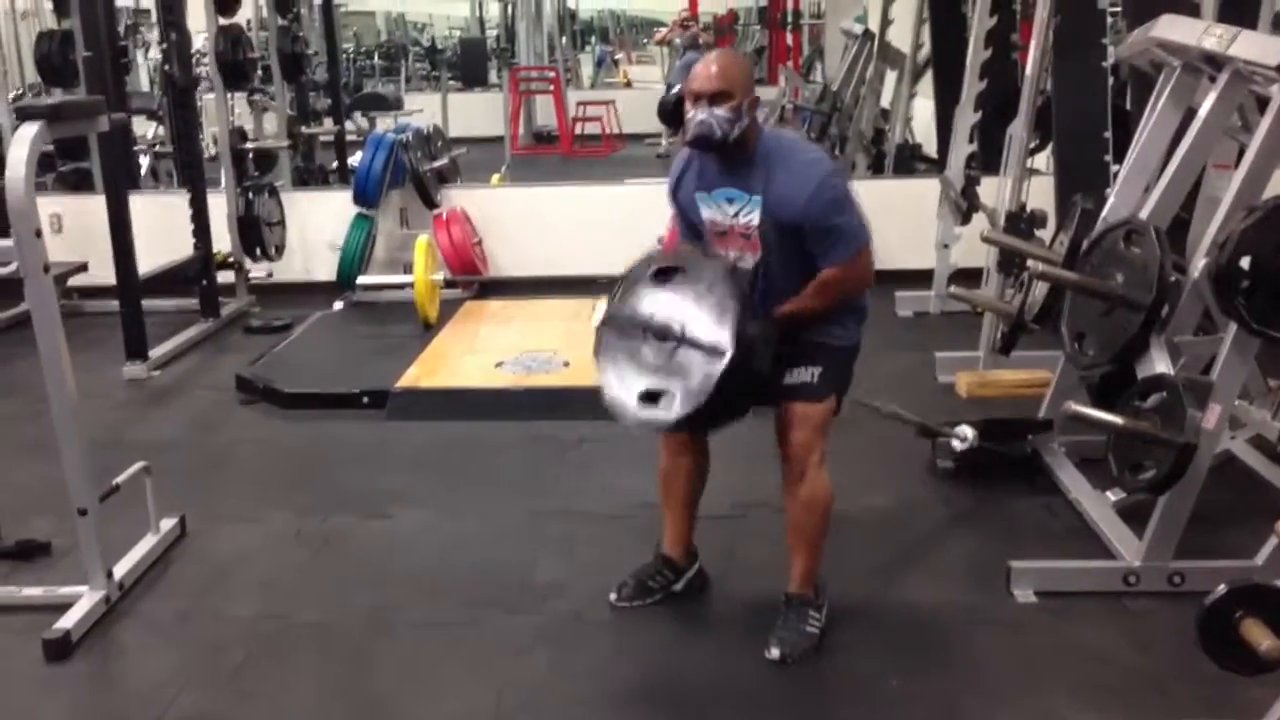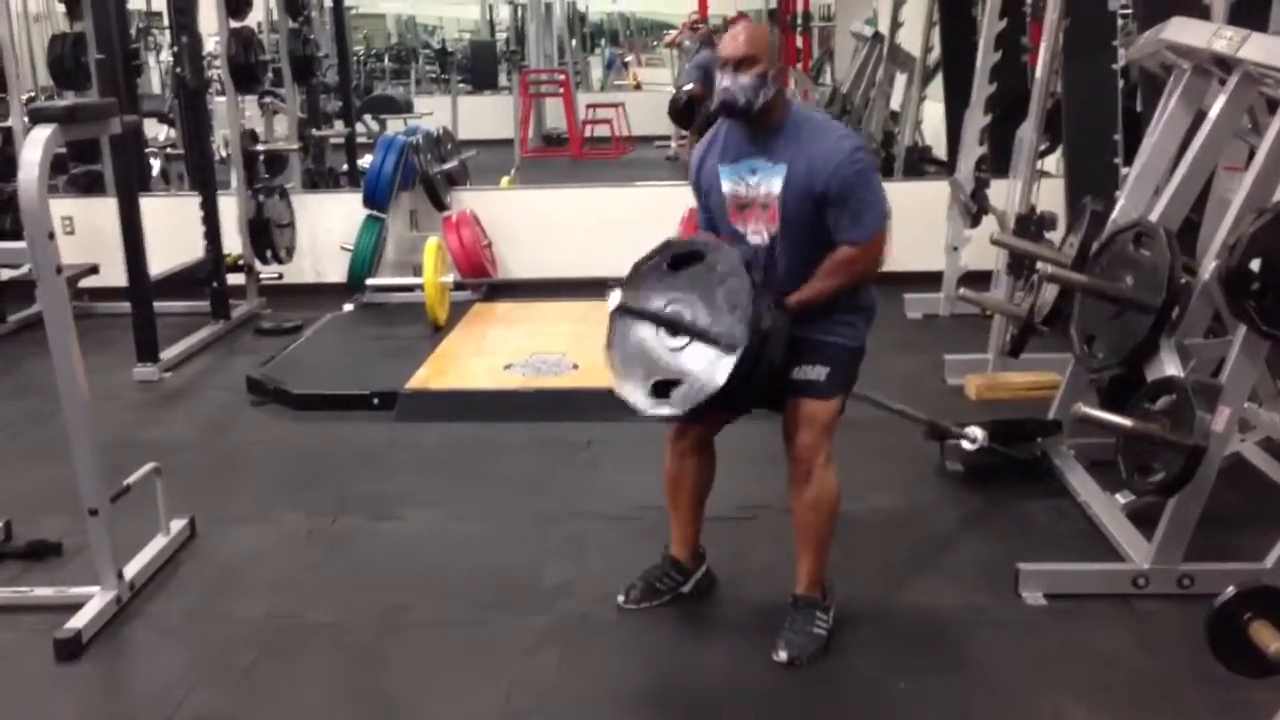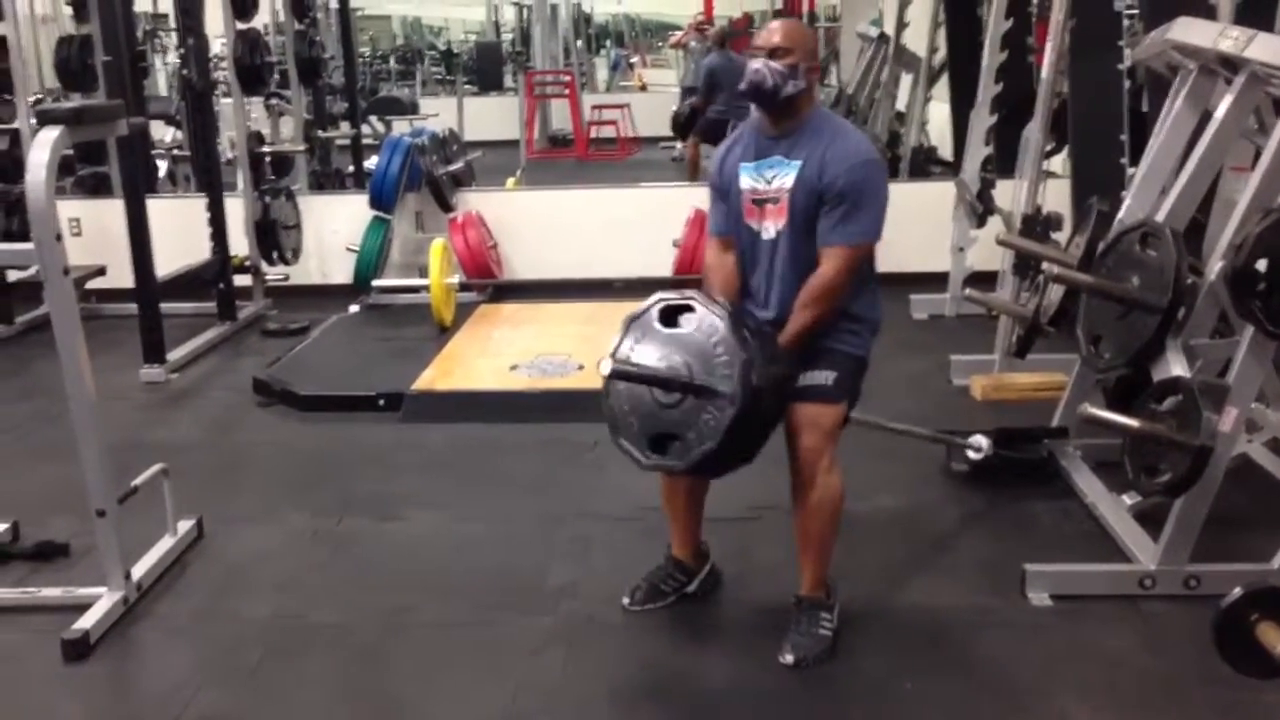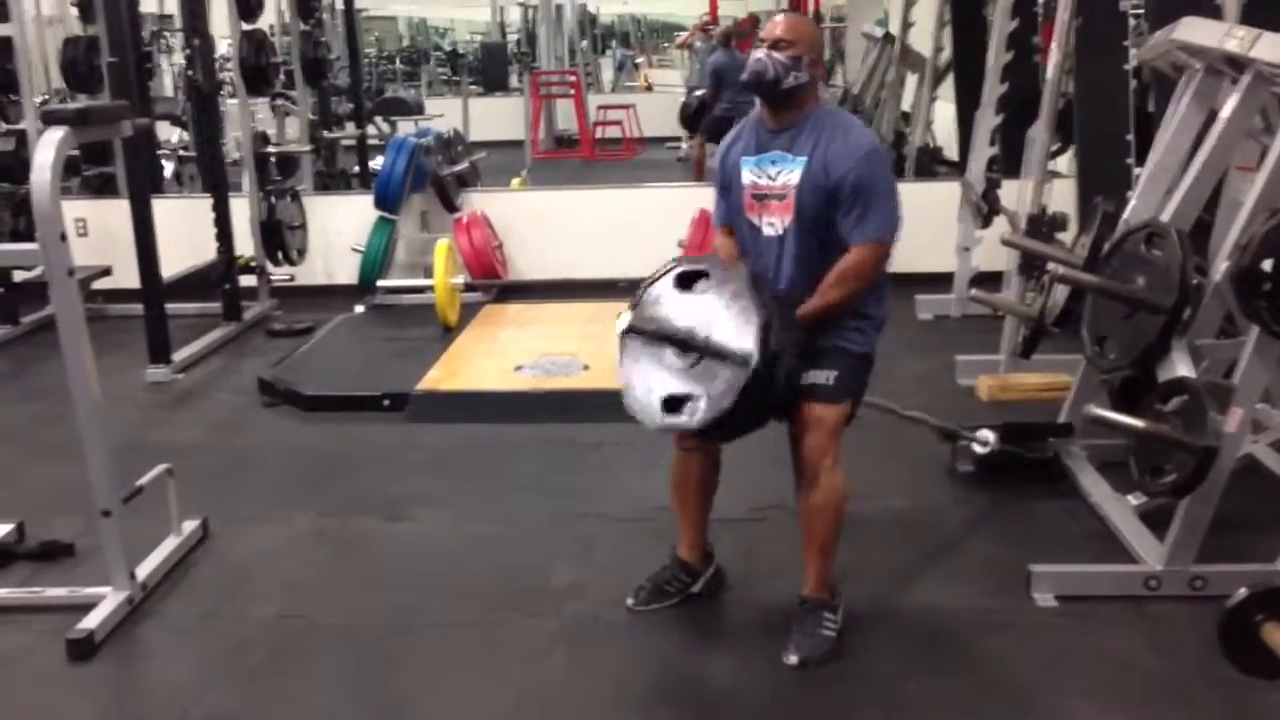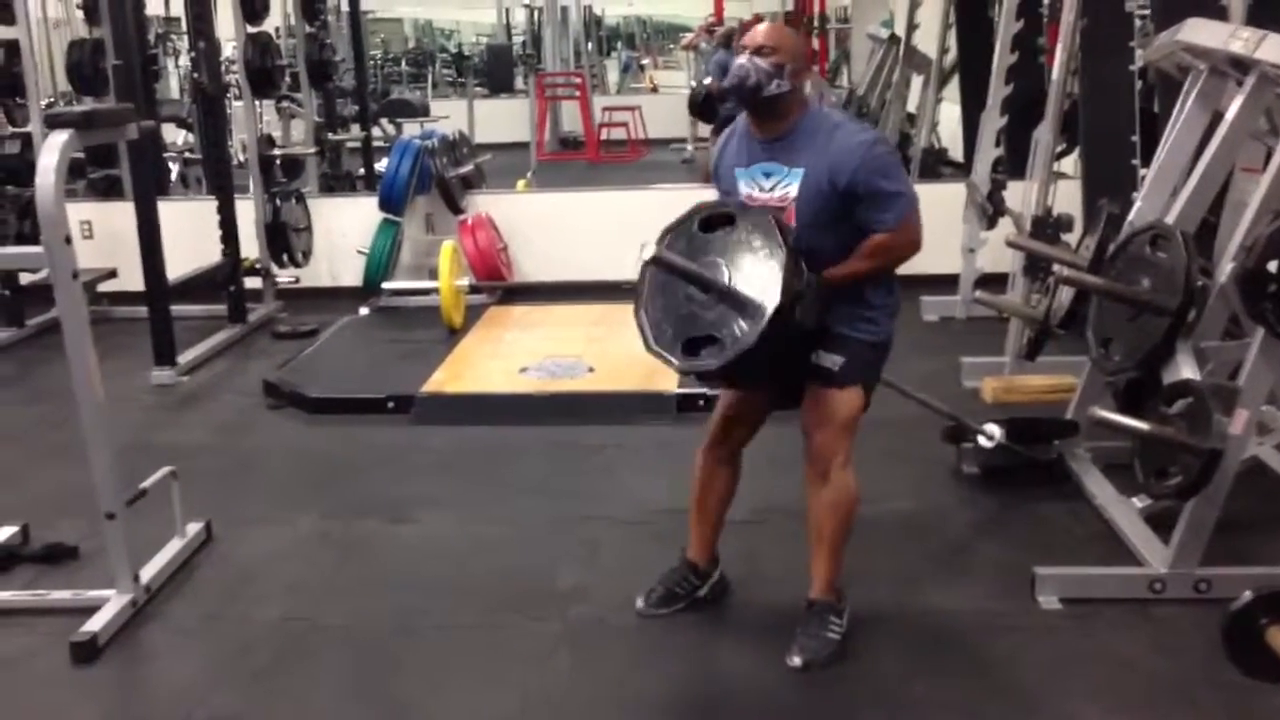
dt=0.3s
person 1, frame 1
left shoulder: (805, 177)
right shoulder: (686, 169)
left elbow: (857, 271)
left wrist: (771, 320)
left hip: (816, 324)
left knee: (801, 447)
right knee: (680, 423)
left ankle: (805, 597)
right ankle: (677, 562)
person 1, frame 2
left shoulder: (833, 151)
right shoulder: (711, 150)
left elbow: (865, 254)
left wrist: (786, 307)
left hip: (822, 320)
left knee: (807, 448)
right knee: (686, 426)
left ankle: (812, 598)
right ankle: (684, 563)
person 1, frame 3
left shoulder: (849, 156)
right shoulder: (732, 152)
left elbow: (837, 270)
right elbow: (722, 248)
left wrist: (781, 349)
left hip: (827, 330)
right hip: (749, 321)
left knee: (811, 449)
left ankle: (816, 599)
right ankle: (688, 564)
person 1, frame 4
left shoulder: (853, 150)
right shoulder: (736, 143)
left elbow: (867, 259)
right elbow: (727, 237)
left wrist: (794, 322)
left hip: (832, 324)
left knee: (814, 448)
right knee: (689, 424)
left ankle: (820, 600)
right ankle: (693, 564)
person 1, frame 5
left shoulder: (851, 149)
right shoulder: (729, 147)
left elbow: (904, 237)
left wrist: (818, 282)
left hip: (847, 312)
left knee: (826, 447)
right knee: (721, 431)
left ankle: (825, 603)
right ankle: (700, 569)
